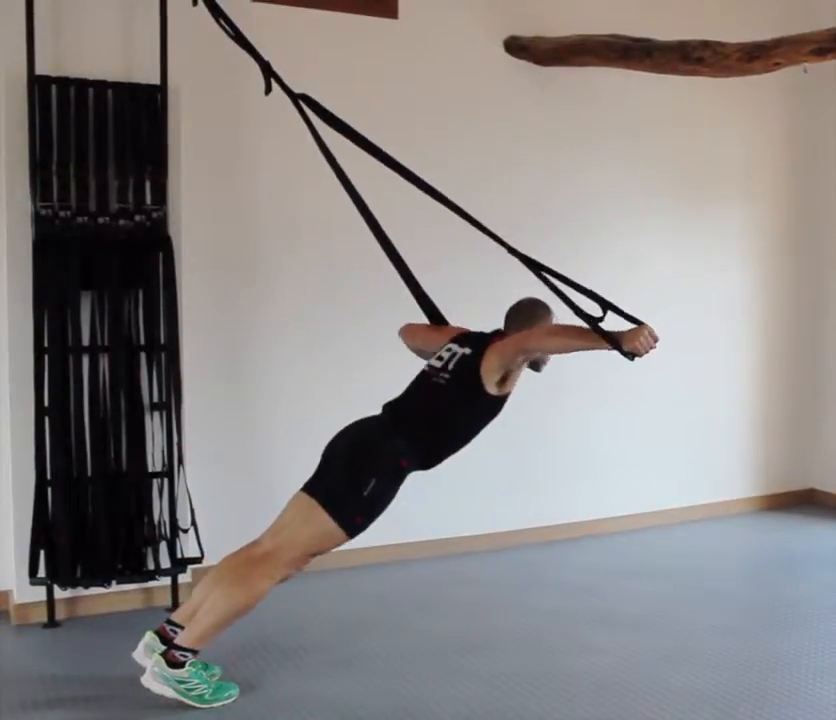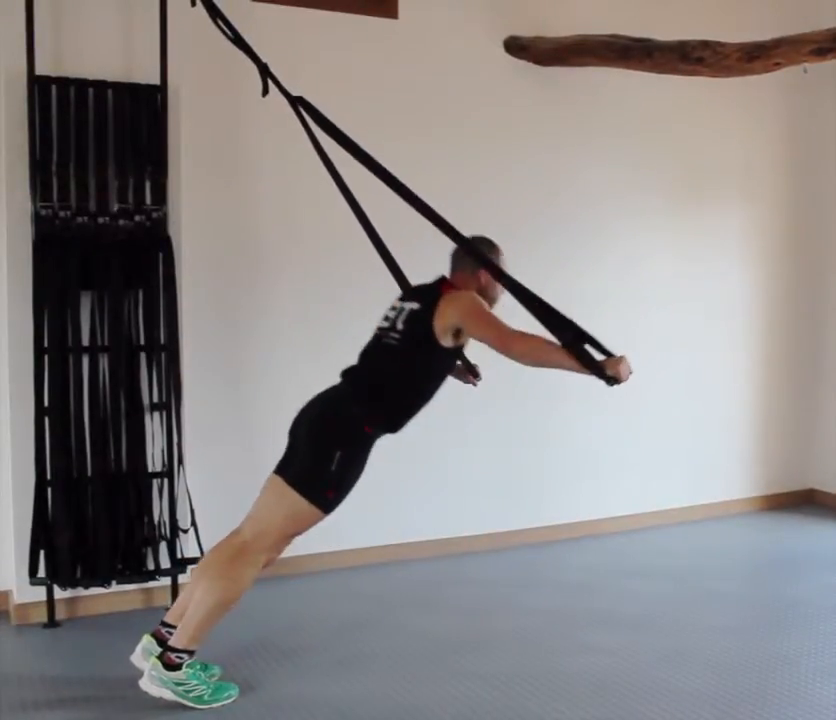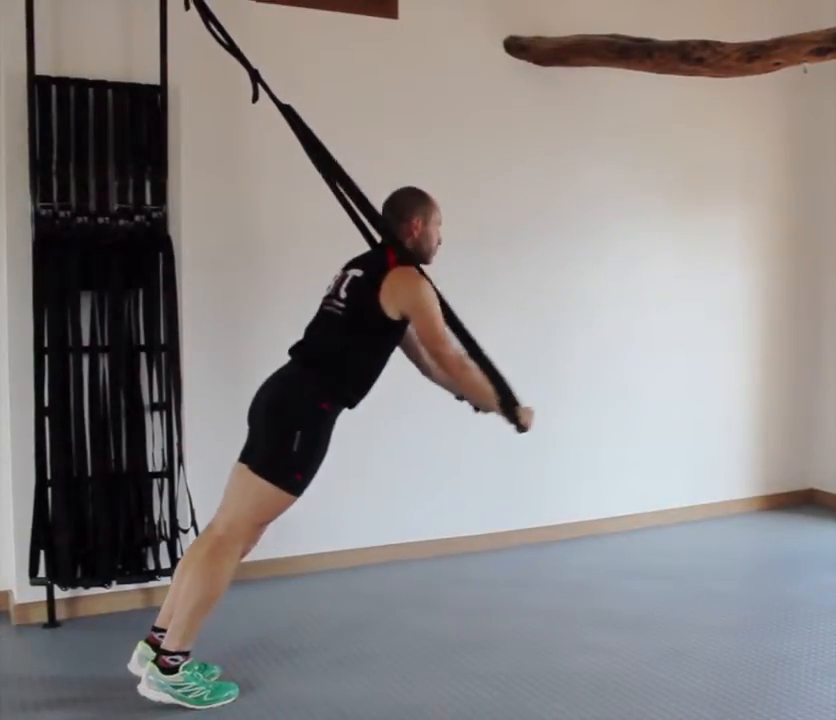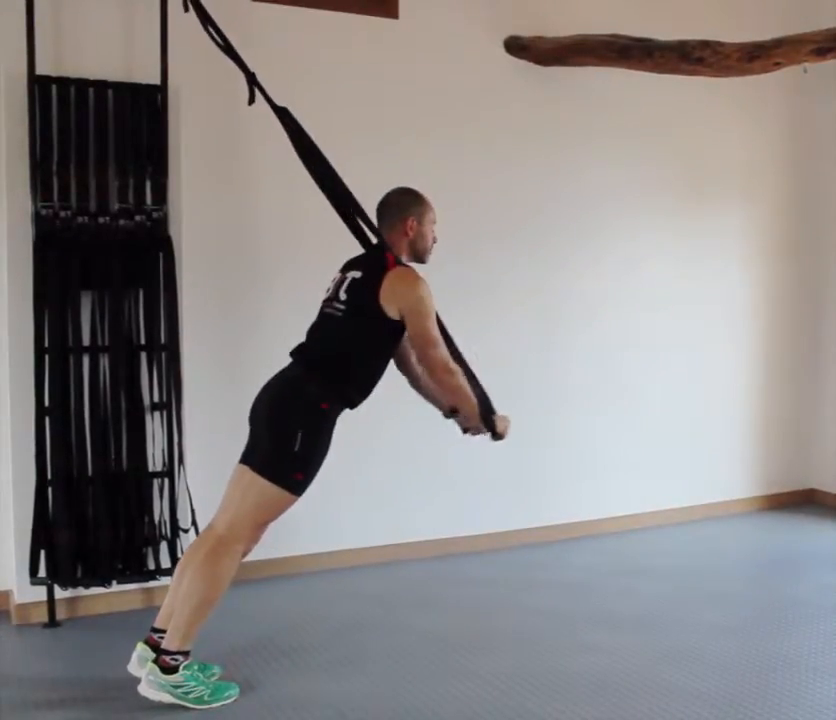
dt=0.5s
person 1, frame 1
left shoulder: (465, 340)
right shoulder: (503, 356)
left elbow: (408, 332)
right elbow: (545, 337)
right wrist: (618, 340)
left hip: (363, 443)
right hip: (379, 461)
left knee: (274, 548)
right knee: (279, 556)
left ankle: (167, 635)
right ankle: (176, 661)
person 1, frame 2
left shoulder: (419, 296)
right shoulder: (460, 304)
right elbow: (518, 346)
left wrist: (450, 366)
right wrist: (601, 366)
left hip: (329, 417)
right hip: (344, 432)
left knee: (254, 537)
right knee: (259, 543)
left ankle: (163, 641)
right ankle: (172, 665)
person 1, frame 3
left shoulder: (366, 269)
right shoulder: (408, 281)
left elbow: (415, 348)
right elbow: (452, 361)
left wrist: (462, 392)
right wrist: (509, 409)
left hip: (287, 397)
right hip: (303, 412)
left knee: (230, 531)
right knee: (233, 535)
left ankle: (158, 645)
right ankle: (169, 666)
person 1, frame 4
left shoulder: (361, 270)
right shoulder: (406, 282)
left elbow: (407, 358)
right elbow: (438, 365)
left wrist: (451, 409)
right wrist: (483, 417)
left hip: (287, 398)
right hip: (304, 413)
left knee: (231, 532)
right knee: (234, 534)
left ankle: (156, 645)
right ankle: (168, 666)
